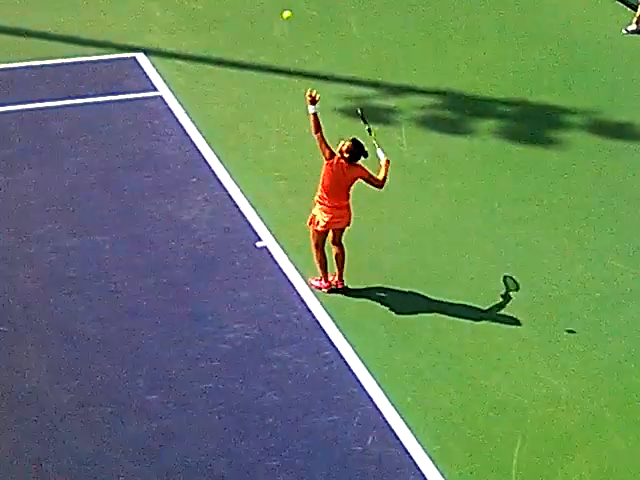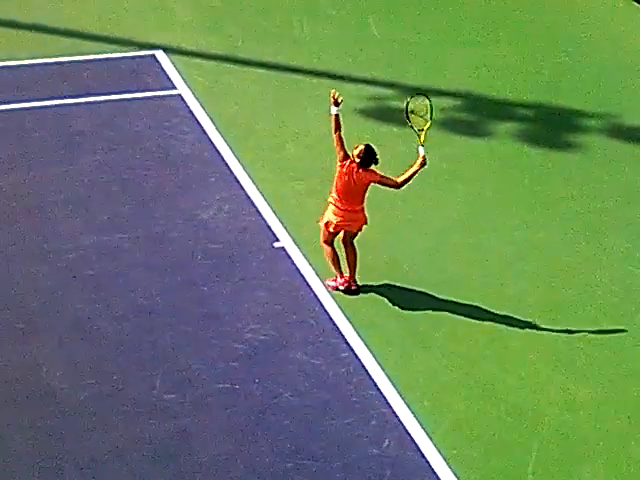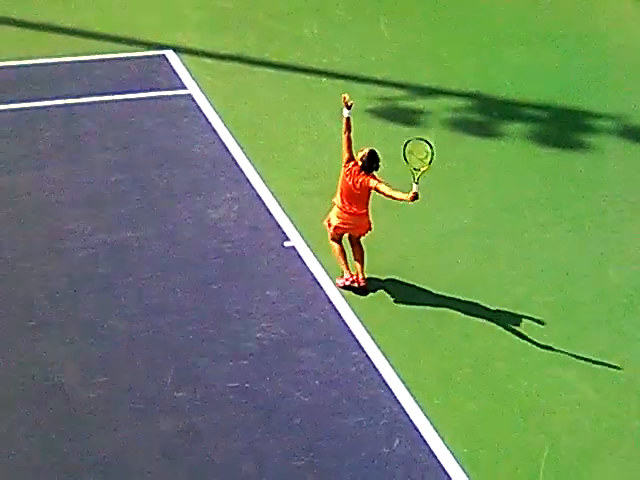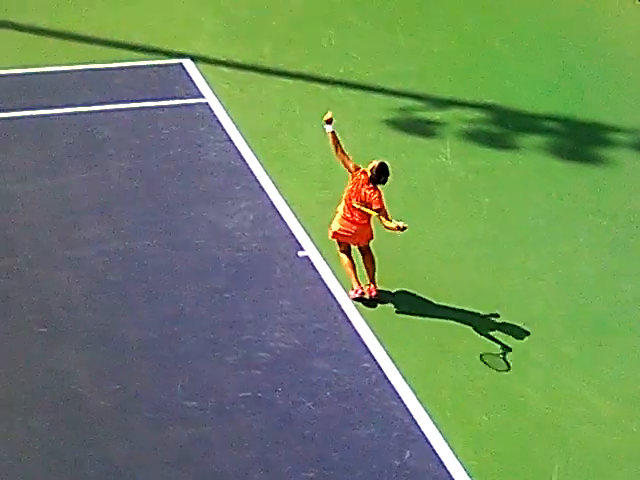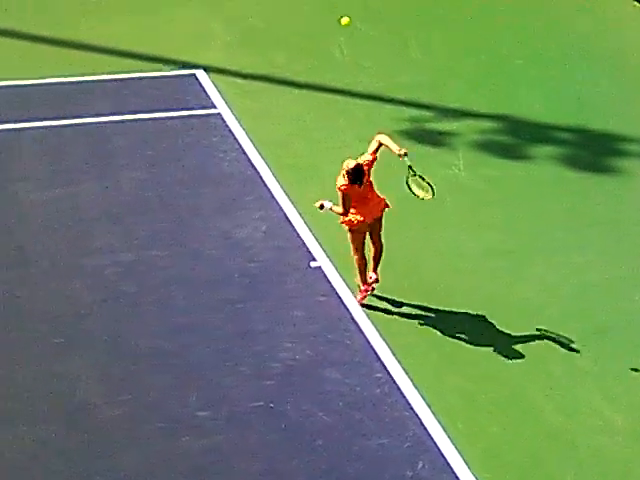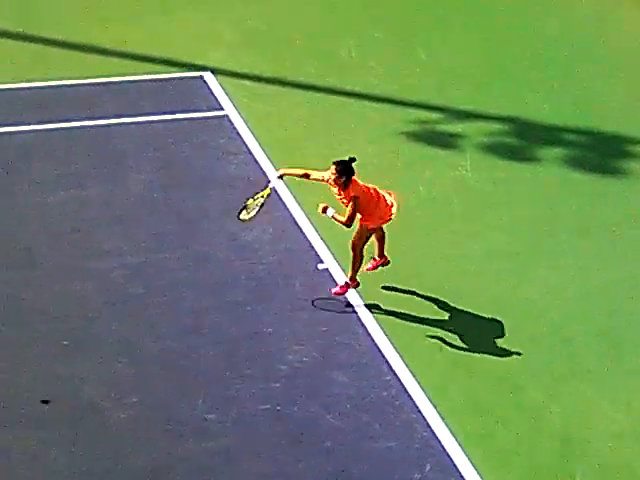
dt=0.2s
person 1, frame 1
left shoulder: (332, 160)
right shoulder: (358, 170)
left elbow: (317, 134)
right elbow: (380, 183)
left wrist: (312, 108)
right wrist: (385, 165)
left hip: (324, 213)
right hip: (342, 214)
left knee: (317, 245)
right knee: (336, 243)
left ankle: (324, 281)
right ankle: (338, 279)
person 1, frame 2
left shoulder: (344, 164)
right shoulder: (370, 175)
left elbow: (337, 134)
right elbow: (398, 183)
left wrist: (335, 109)
right wrist: (417, 166)
left hip: (337, 215)
right hip: (356, 217)
left knee: (326, 242)
right knee: (348, 243)
left ankle: (340, 279)
right ankle: (352, 280)
person 1, frame 3
left shoulder: (349, 166)
right shoulder: (370, 181)
left elbow: (347, 135)
right elbow: (388, 191)
left wrist: (347, 112)
right wrist: (408, 197)
left hip: (340, 217)
right hip: (359, 221)
left knee: (335, 240)
right knee: (355, 242)
left ankle: (348, 275)
right ankle: (360, 277)
person 1, frame 4
left shoulder: (357, 175)
right shoulder: (375, 194)
left elbow: (339, 152)
right elbow: (385, 221)
left wrist: (329, 128)
left hip: (342, 226)
right hip: (361, 231)
left knee: (344, 253)
right knee: (365, 251)
left ankle: (357, 287)
right ankle: (372, 287)
person 1, frame 5
left shoulder: (344, 187)
right shoulder: (365, 163)
left elbow: (344, 211)
right elbow: (379, 138)
left wrist: (327, 205)
right wrist: (396, 148)
left hip: (359, 216)
right hip: (376, 208)
left knee: (358, 251)
right knee: (376, 240)
left ankle: (364, 289)
right ankle: (373, 275)
person 1, frame 6
left shoulder: (353, 195)
right shoulder: (332, 179)
left elbow: (348, 222)
right elbow: (308, 174)
left wrist: (330, 212)
right wrist: (285, 171)
left hip: (375, 212)
left knee: (356, 245)
right knee: (376, 229)
left ankle: (351, 281)
right ankle: (380, 257)
